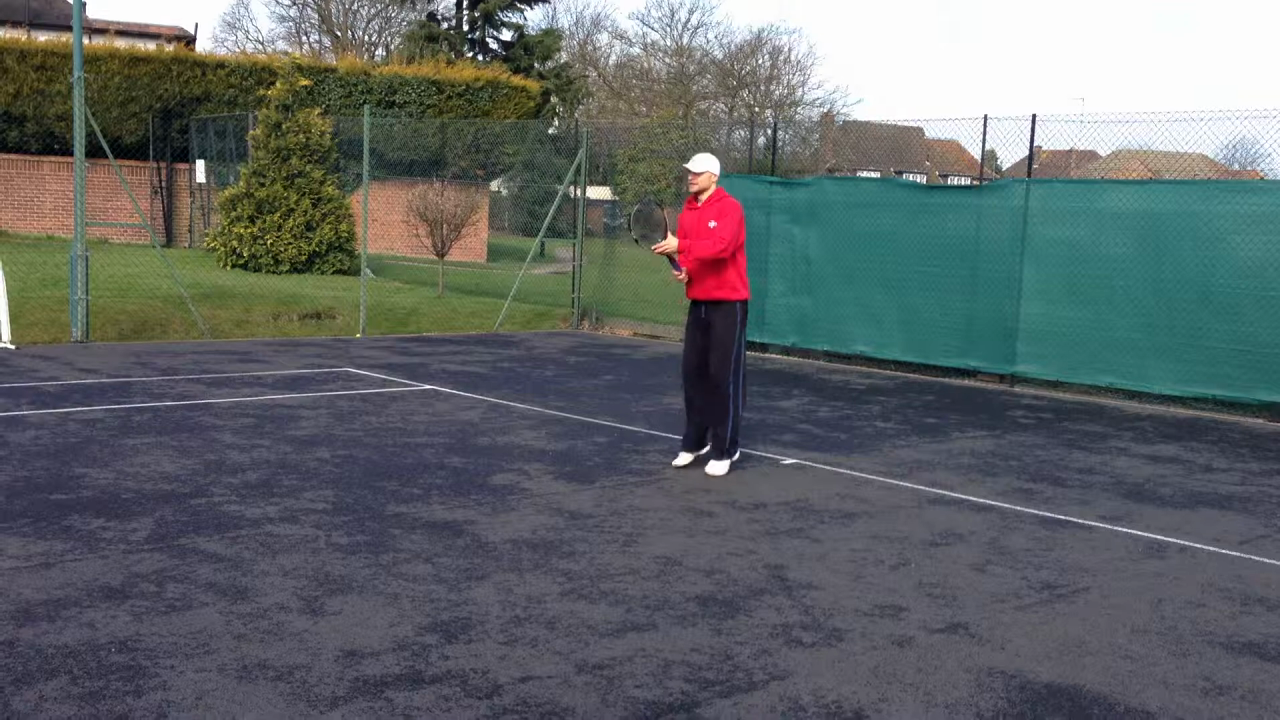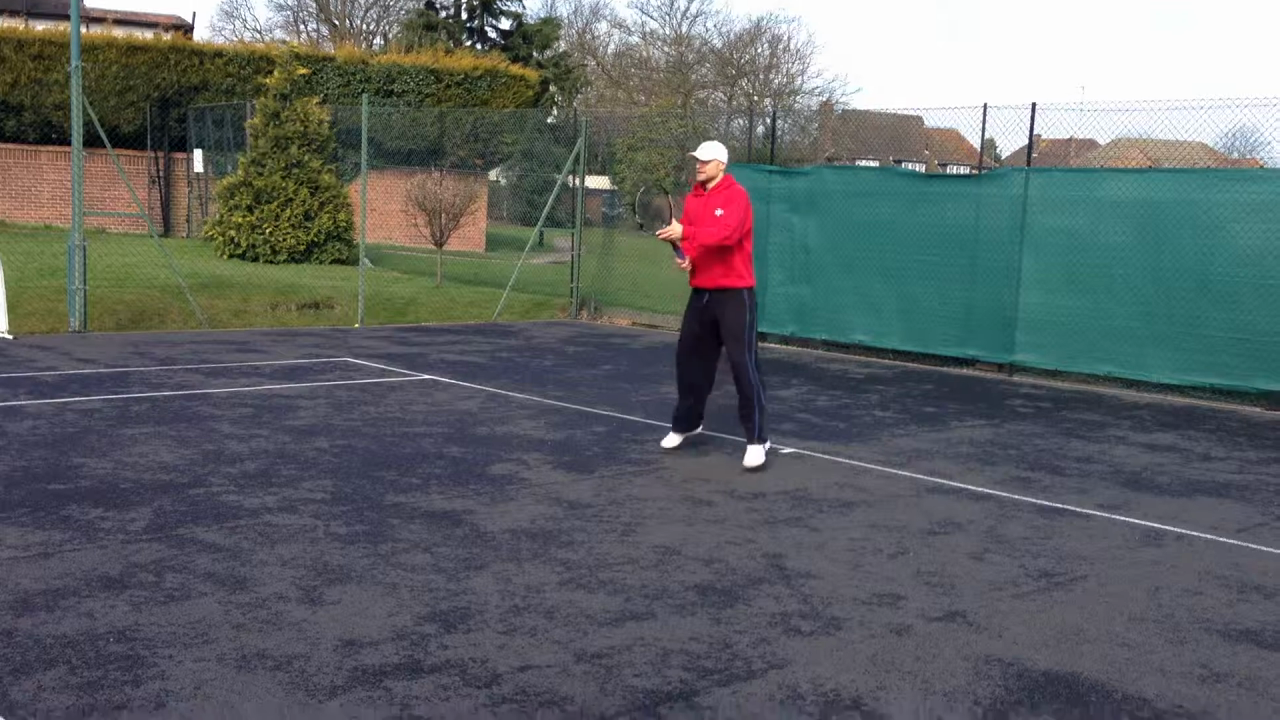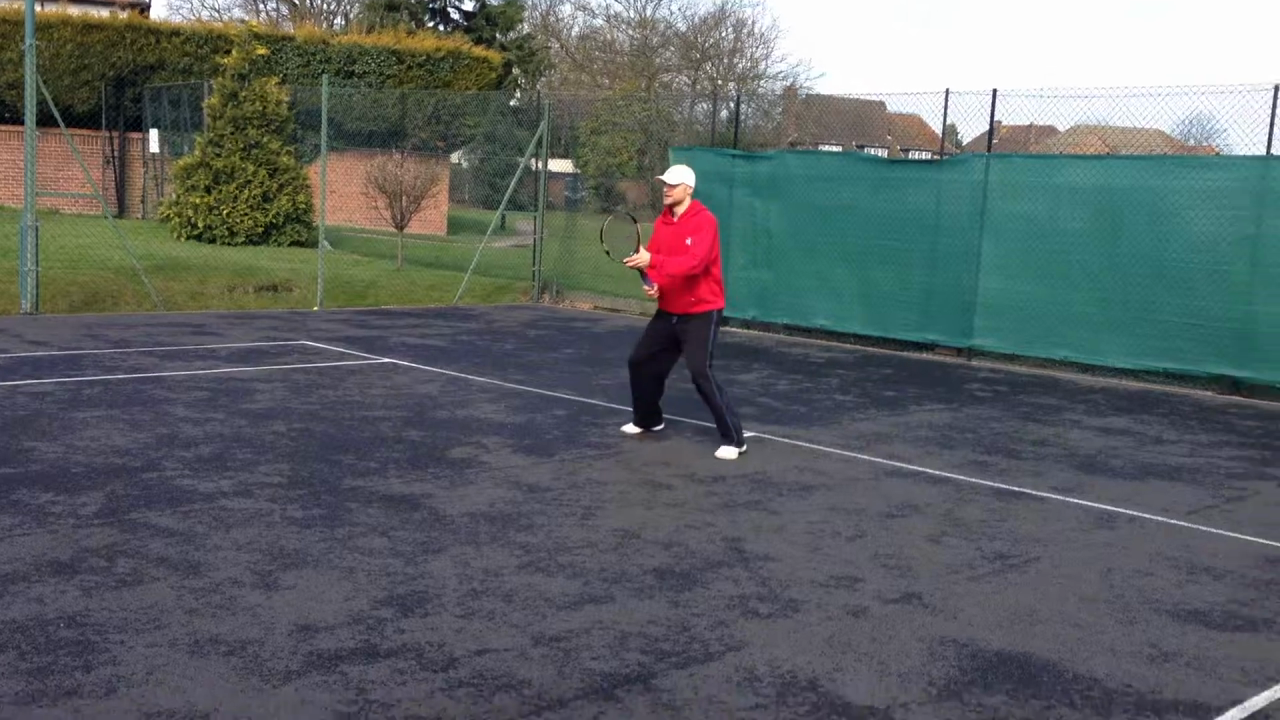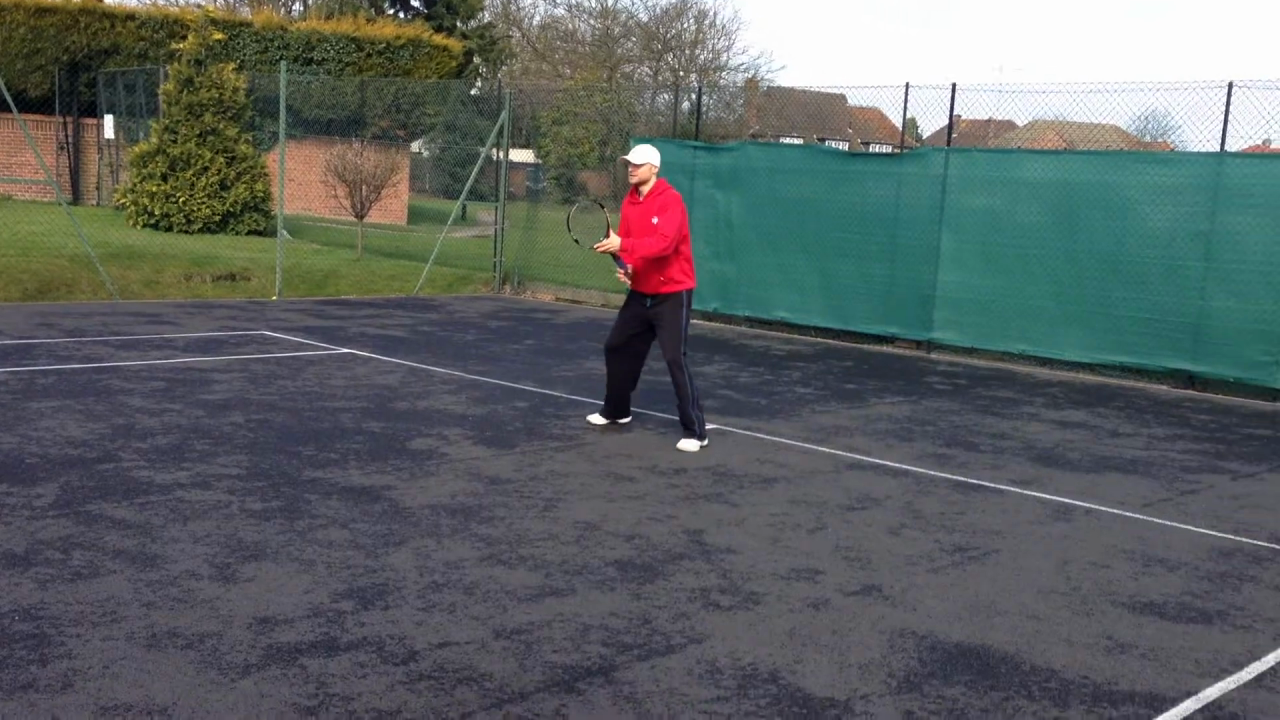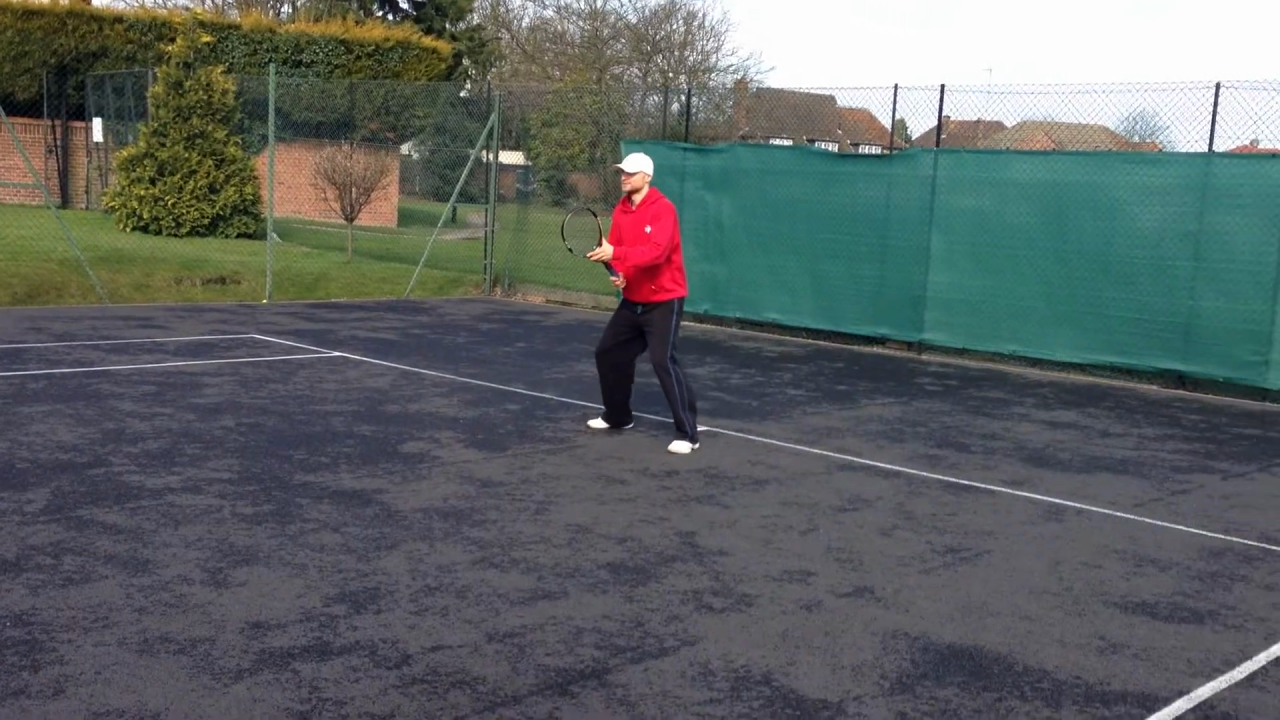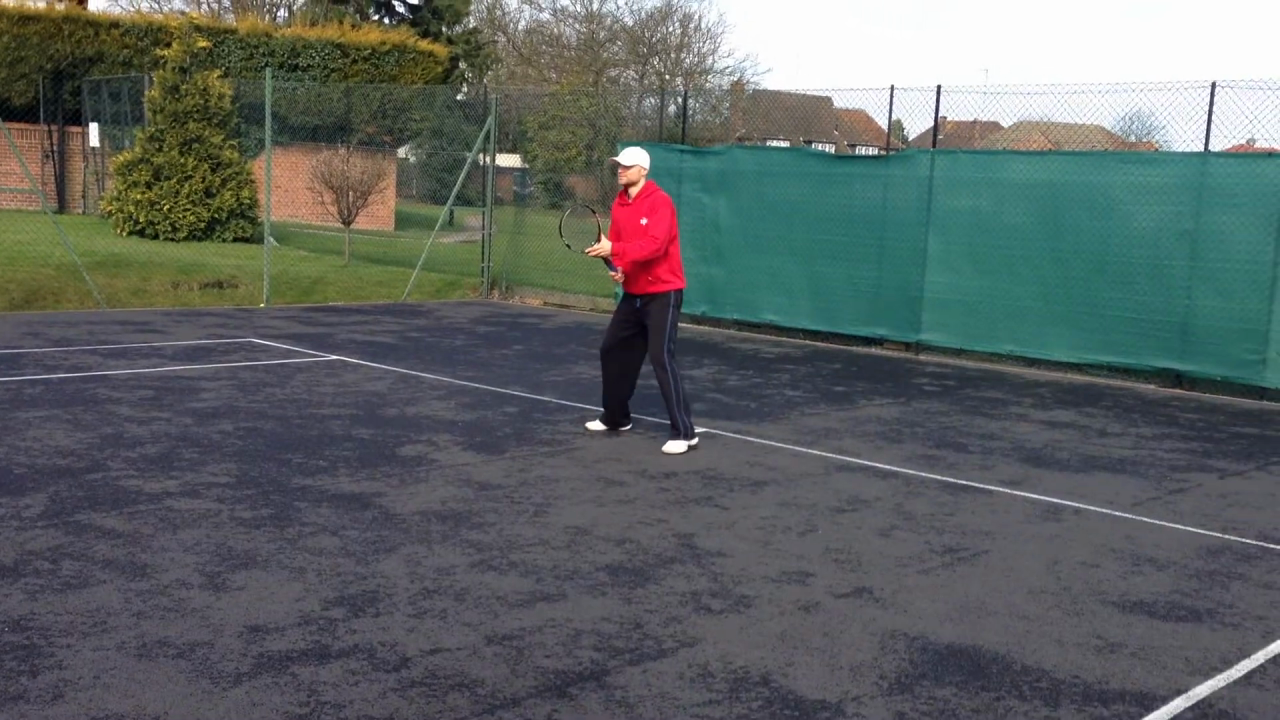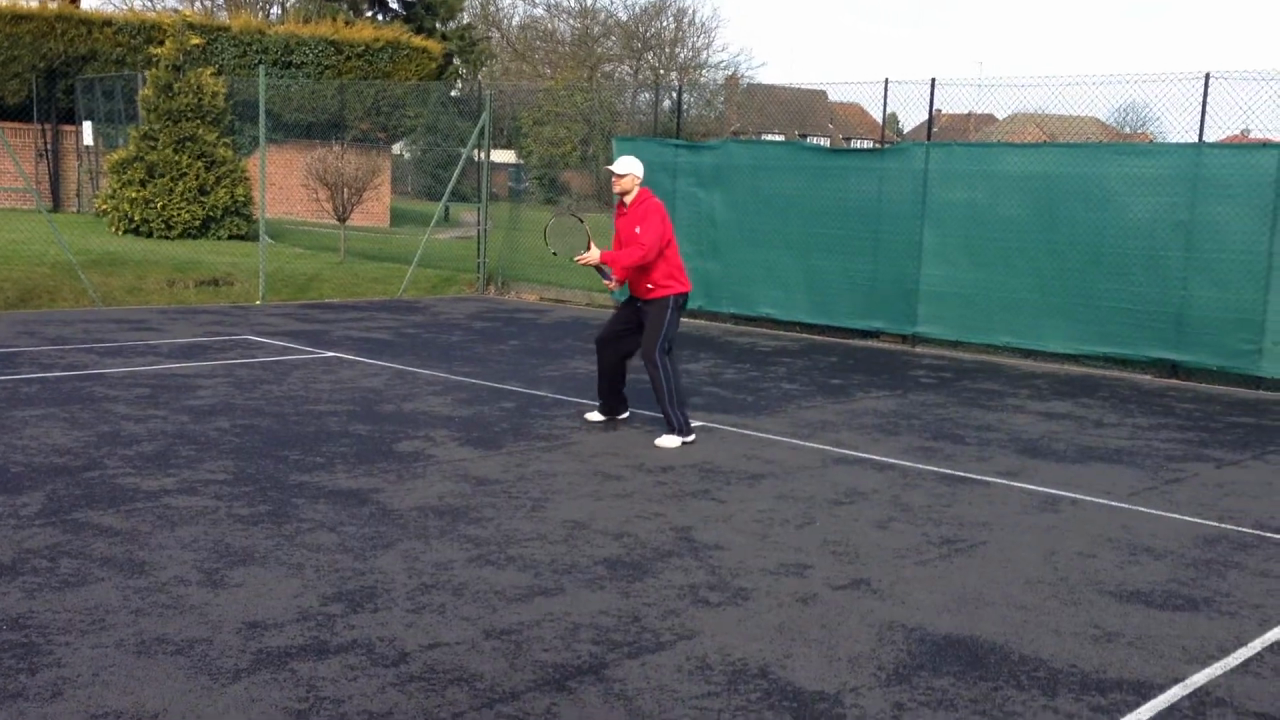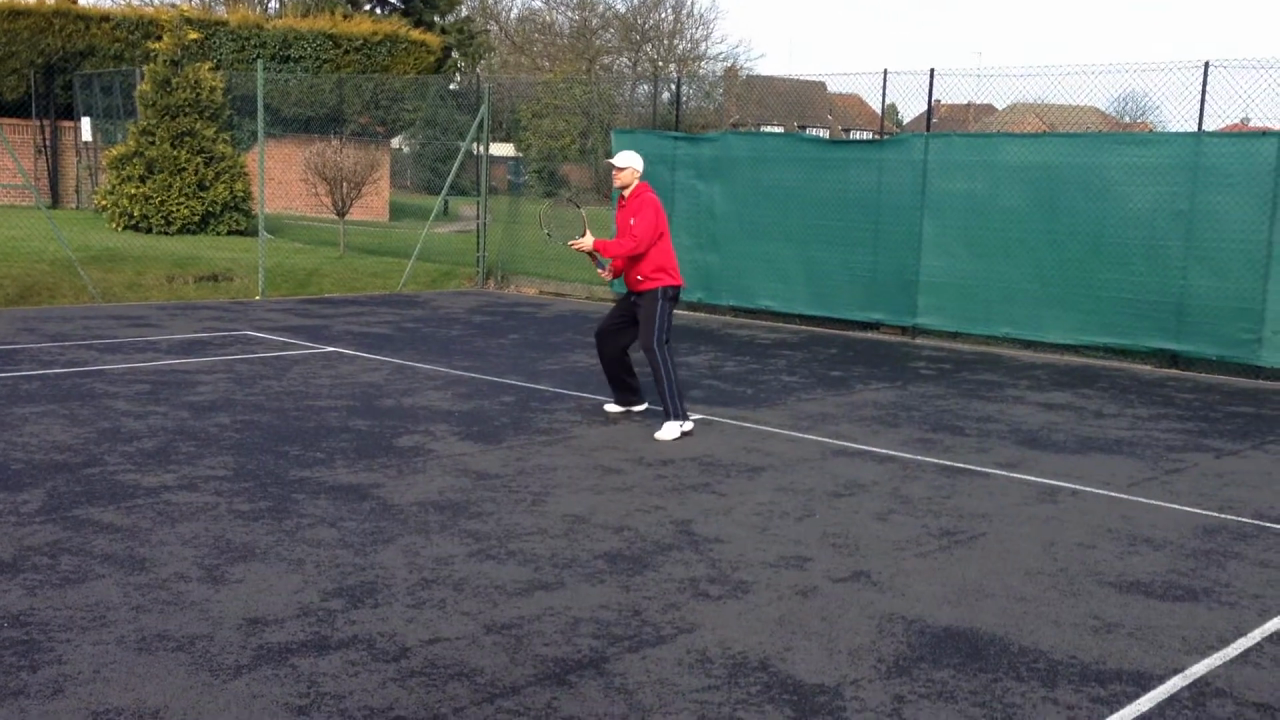
dt=0.2s
person 1, frame 1
left shoulder: (730, 208)
right shoulder: (687, 211)
left elbow: (721, 246)
right elbow: (685, 250)
left wrist: (680, 245)
right wrist: (683, 271)
left hip: (729, 303)
right hip: (699, 303)
left knee: (724, 374)
right knee: (693, 371)
left ankle: (725, 450)
right ankle: (696, 441)
person 1, frame 2
left shoulder: (736, 195)
right shoulder: (692, 198)
left elbow: (726, 233)
right elbow: (687, 237)
left wrist: (685, 232)
right wrist: (686, 258)
left hip: (734, 291)
right hip: (701, 291)
left knee: (742, 362)
right knee: (689, 356)
left ankle: (756, 438)
right ankle: (686, 423)
person 1, frame 3
left shoulder: (705, 221)
right shoulder: (662, 221)
left elbow: (694, 262)
right elbow: (656, 260)
left wrist: (652, 260)
right wrist: (653, 284)
left hip: (702, 313)
right hip: (668, 311)
left knee: (701, 371)
right knee: (640, 361)
left ankle: (733, 438)
right ankle: (647, 419)
person 1, frame 4
left shoulder: (671, 200)
right shoulder: (629, 202)
left elbow: (664, 243)
right elbow: (625, 242)
left wrist: (622, 244)
right wrist: (625, 267)
left hip: (672, 294)
right hip: (640, 293)
left knee: (675, 358)
right knee: (616, 347)
left ankle: (695, 431)
right ankle: (616, 410)
person 1, frame 5
left shoulder: (663, 209)
right shoulder: (621, 210)
left elbow: (656, 252)
right elbow: (616, 249)
left wrist: (616, 254)
right wrist: (618, 274)
left hip: (664, 301)
right hip: (632, 300)
left knee: (664, 362)
right knee: (608, 352)
left ankle: (687, 433)
right ankle: (617, 415)
person 1, frame 6
left shoulder: (660, 201)
right shoulder: (619, 204)
left elbow: (654, 245)
right elbow: (615, 244)
left wrist: (614, 249)
right wrist: (618, 269)
left hip: (663, 293)
right hip: (633, 294)
left knee: (661, 357)
right knee: (612, 351)
left ankle: (683, 432)
right ankle: (615, 416)
person 1, frame 7
left shoulder: (652, 208)
right shoulder: (621, 212)
left elbow: (645, 252)
left wrist: (603, 258)
right wrist: (617, 277)
left hip: (666, 295)
right hip: (639, 296)
left knee: (655, 355)
right knee: (608, 341)
left ankle: (680, 428)
right ankle: (613, 406)
person 1, frame 8
left shoulder: (648, 201)
right shoulder: (622, 205)
left elbow: (637, 243)
left wrist: (596, 245)
right wrist: (613, 269)
left hip: (660, 287)
right hip: (636, 289)
left knee: (654, 345)
right knee: (607, 335)
left ankle: (677, 418)
right ankle: (629, 397)
